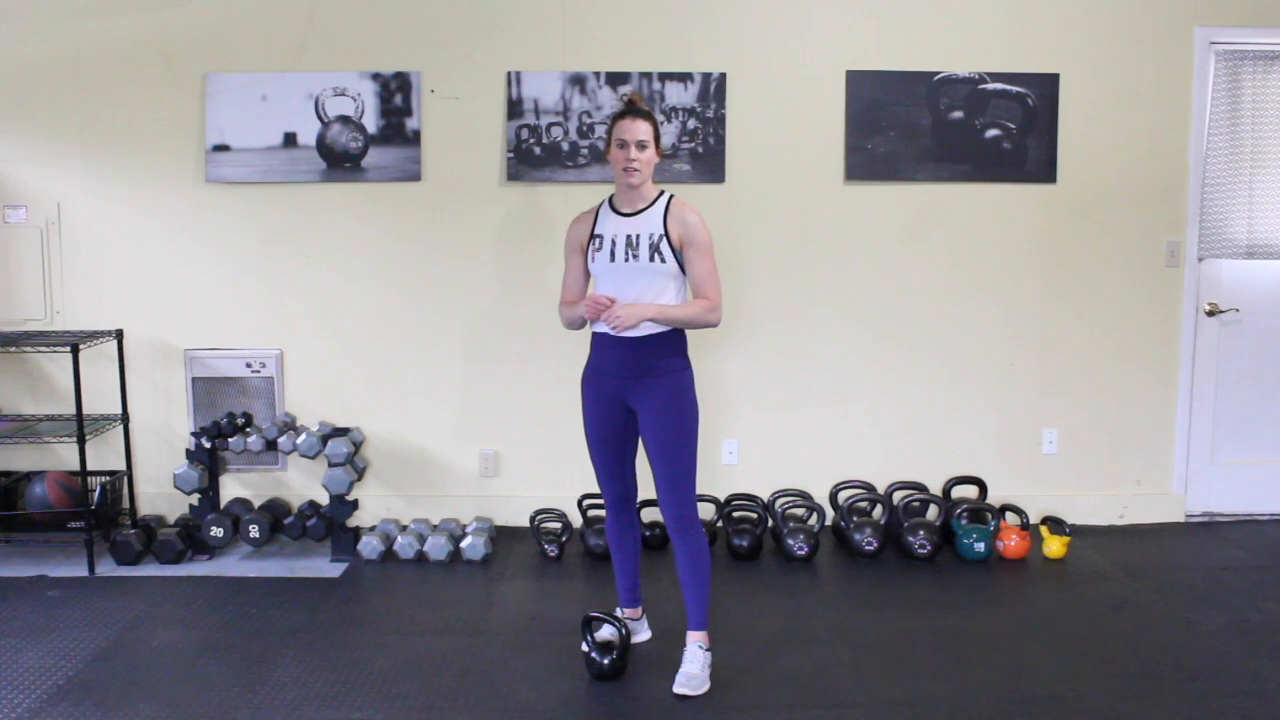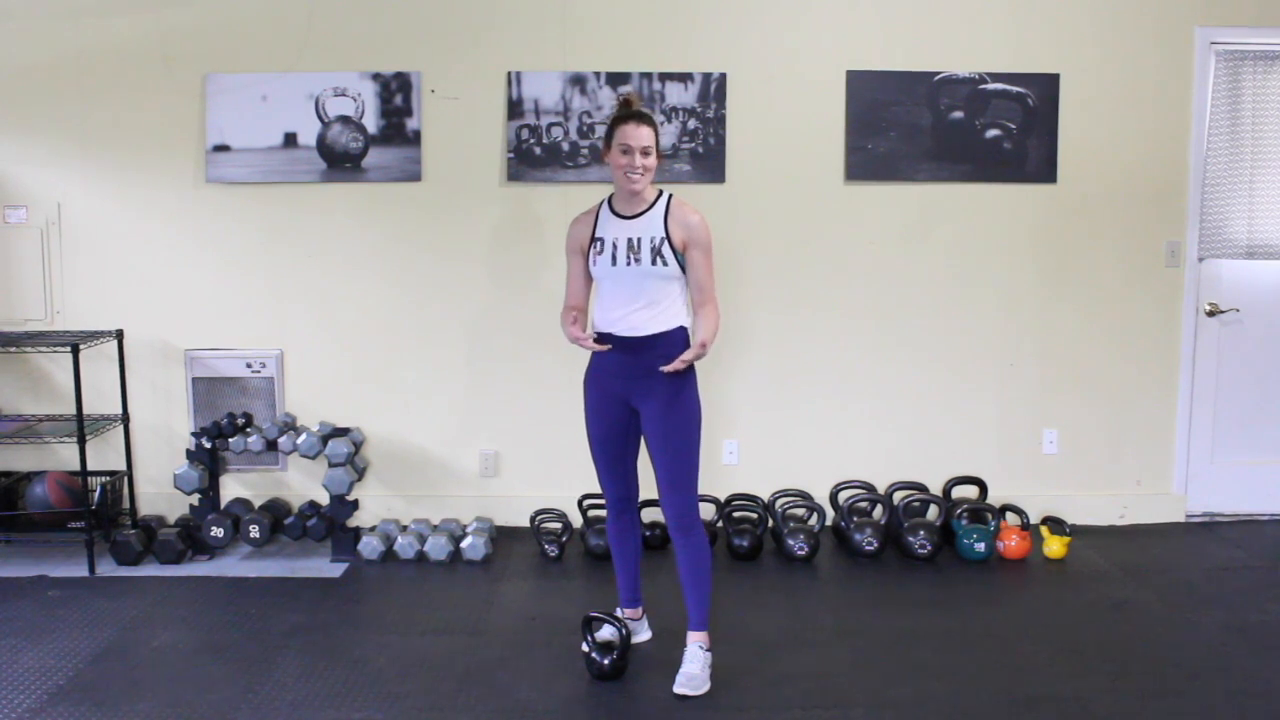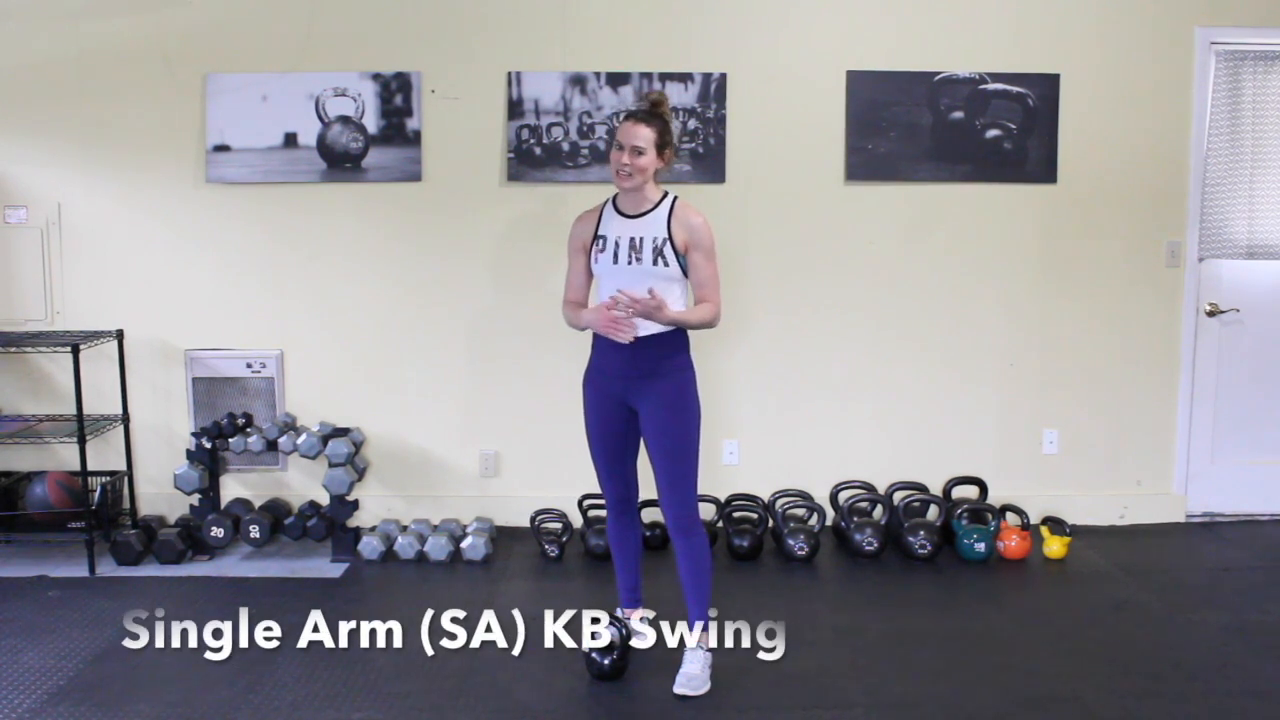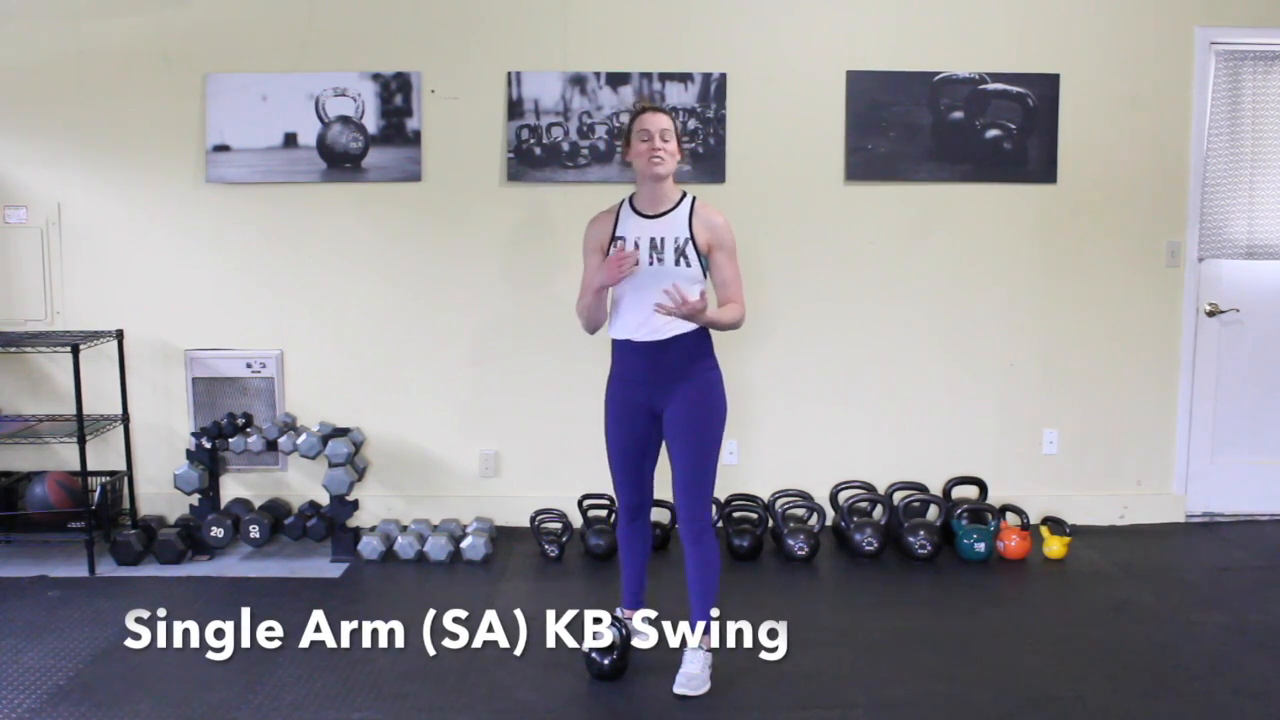
dt=1s
person 1, frame 1
left shoulder: (682, 218)
right shoulder: (586, 224)
left elbow: (711, 308)
right elbow: (566, 311)
left wrist: (646, 309)
right wrist: (585, 309)
left hip: (664, 371)
right hip: (603, 371)
left knee: (679, 510)
right knee: (617, 501)
left ankle: (698, 642)
right ankle: (631, 615)
person 1, frame 2
left shoulder: (684, 220)
right shoulder: (585, 226)
left elbow: (705, 303)
right elbow: (574, 306)
left wrist: (702, 344)
right wrist: (575, 330)
left hip: (666, 370)
right hip: (606, 372)
left knee: (681, 510)
right knee: (619, 502)
left ankle: (698, 643)
right ankle: (632, 616)
person 1, frame 3
left shoulder: (687, 222)
right shoulder: (588, 224)
left elbow: (710, 311)
right elbow: (571, 307)
left wrist: (664, 313)
right wrist: (594, 318)
left hip: (666, 373)
right hip: (605, 373)
left knee: (681, 511)
right knee: (619, 503)
left ankle: (699, 643)
right ankle: (631, 616)
person 1, frame 4
left shoulder: (707, 221)
right shoulder: (604, 225)
left elbow: (736, 309)
right elbow: (589, 322)
left wrist: (702, 313)
right wrist: (600, 283)
left hip: (692, 377)
right hip: (628, 378)
left knee: (694, 514)
right knee: (632, 505)
left ankle: (700, 644)
right ankle: (630, 616)
